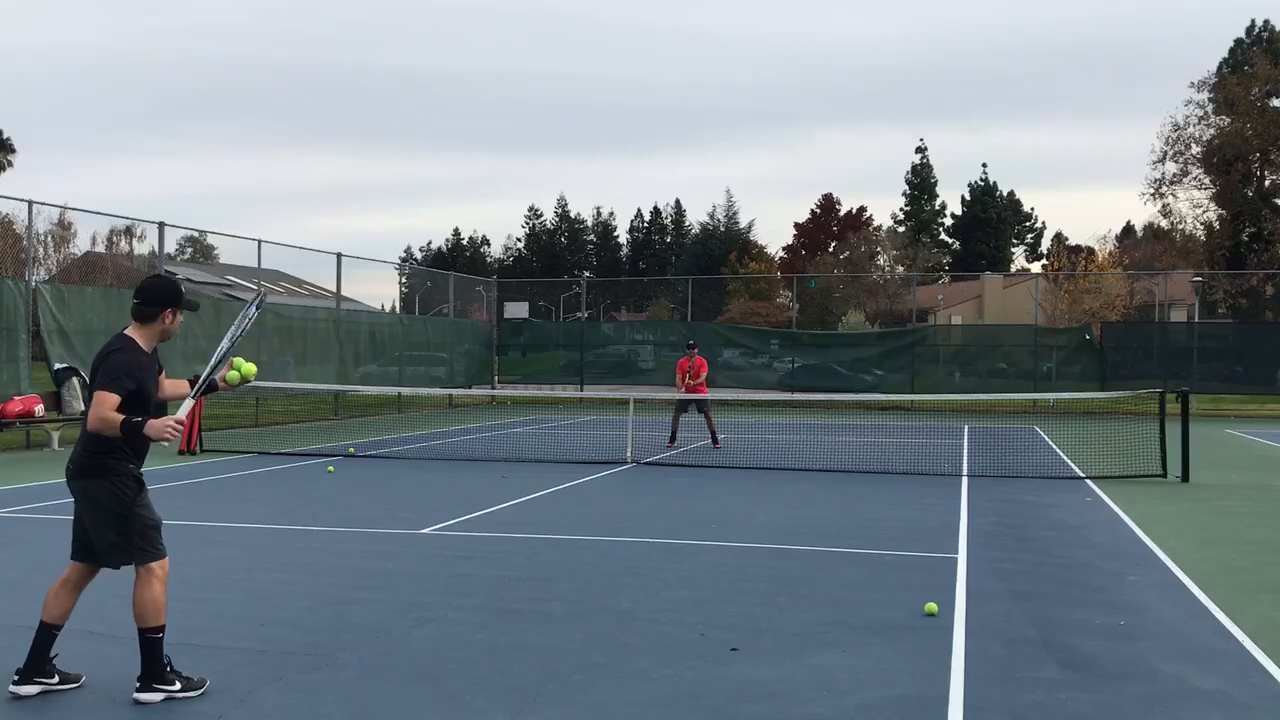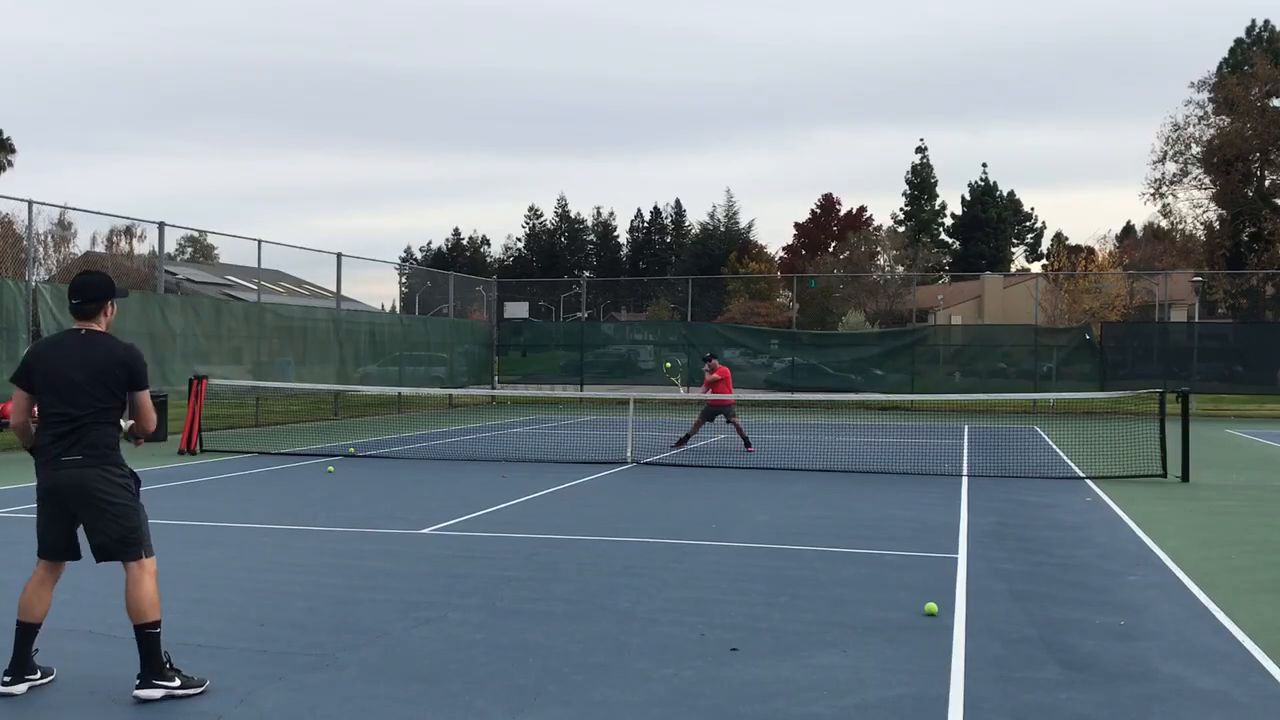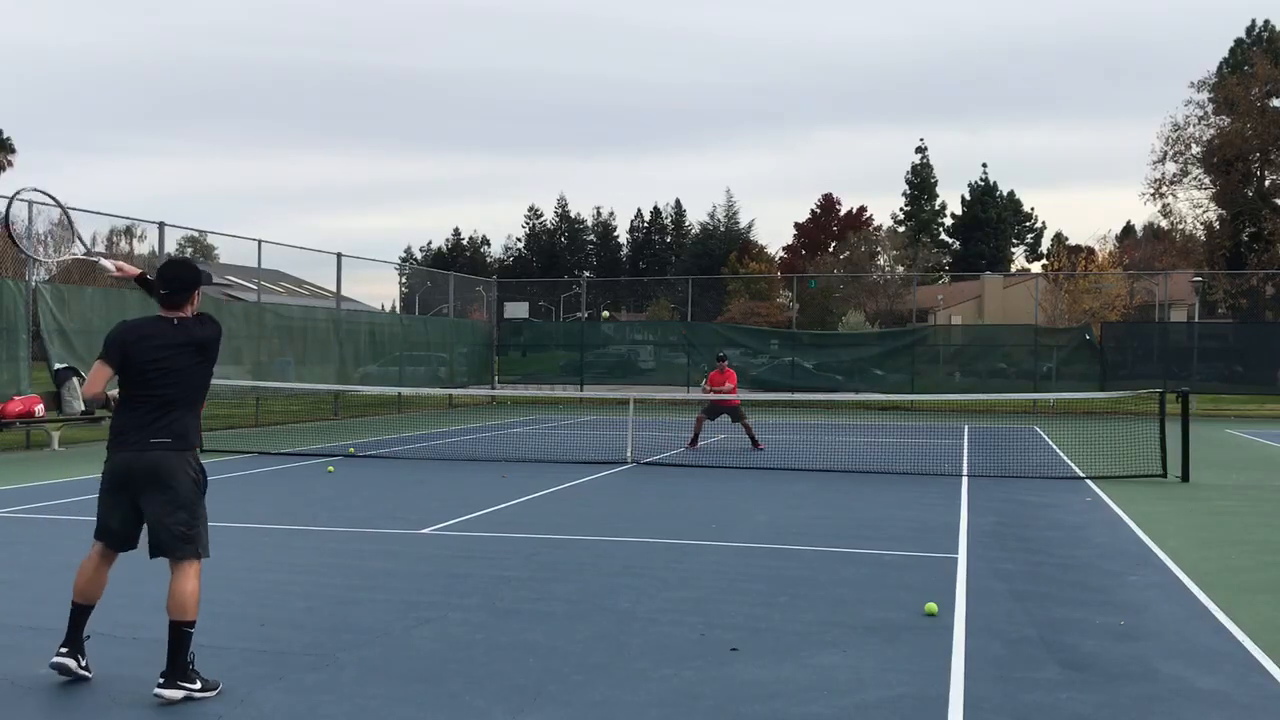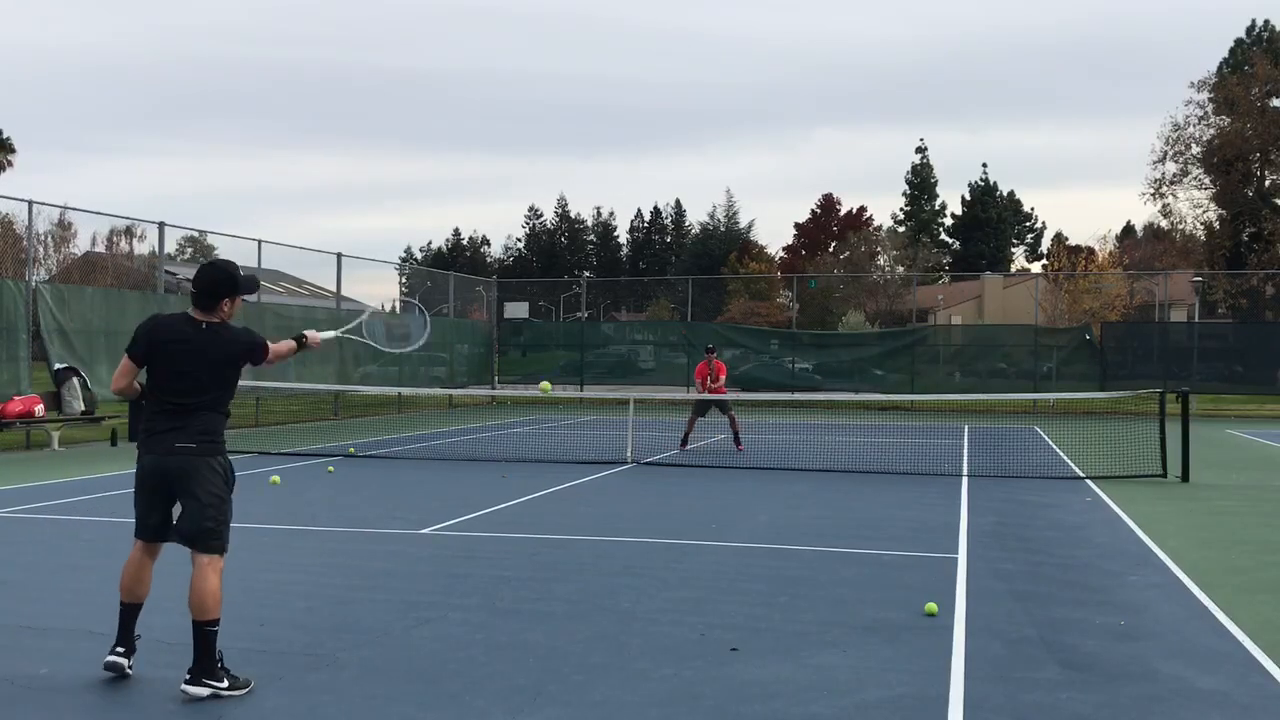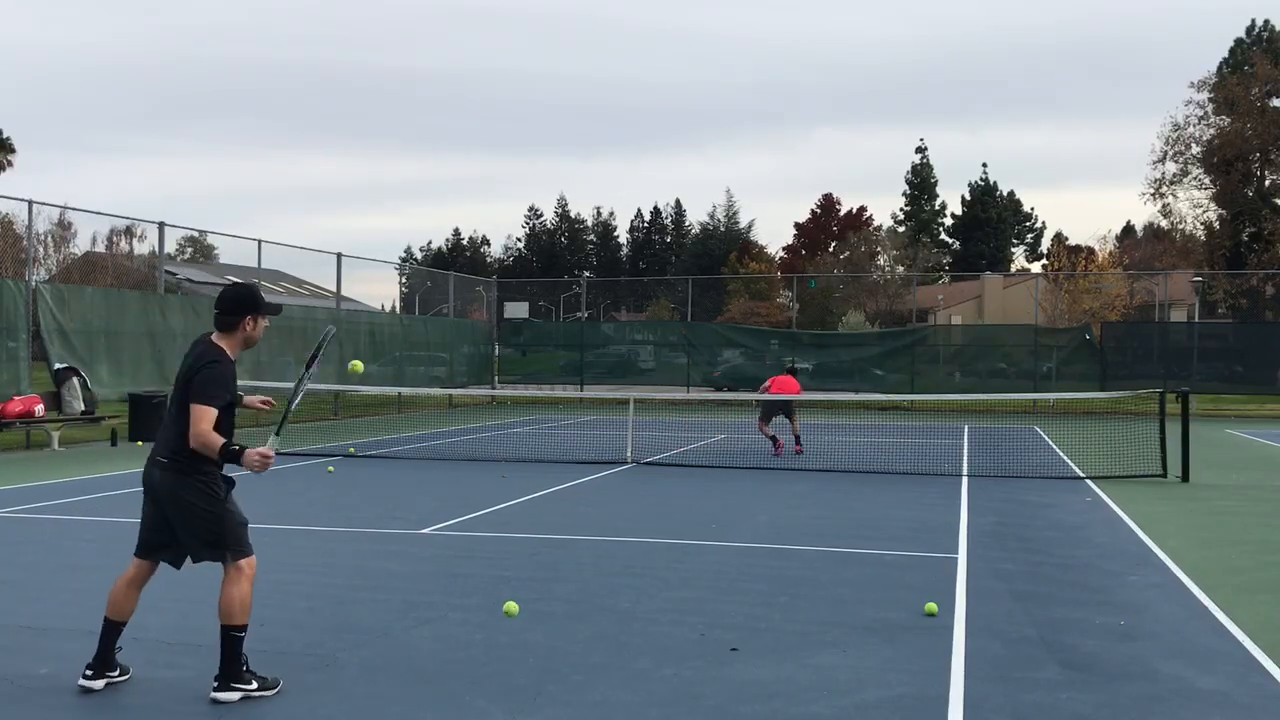
dt=1s
person 1, frame 1
left shoulder: (143, 351)
right shoulder: (123, 357)
left elbow: (161, 389)
right elbow: (98, 418)
left wrist: (212, 383)
right wrist: (145, 427)
left hip: (97, 474)
right hip: (109, 476)
left knee: (82, 568)
right knee: (153, 567)
left ankle: (34, 670)
right ankle: (155, 676)
person 1, frame 2
left shoulder: (39, 350)
right shoulder: (124, 355)
right elbow: (148, 423)
right wrist: (130, 433)
left hip: (52, 473)
right hip: (100, 472)
left knee: (48, 567)
right knee: (141, 565)
right ankle: (154, 672)
person 1, frame 3
left shoulder: (126, 333)
right shoulder: (207, 332)
left elbow: (91, 393)
right elbow: (191, 313)
left wrist: (119, 398)
right wrist: (139, 276)
left hip: (124, 456)
right hip: (175, 461)
left knee: (103, 551)
right knee: (186, 564)
left ankle: (71, 647)
right ankle: (177, 674)
person 1, frame 4
left shoulder: (155, 328)
right shoulder: (235, 342)
left elbow: (120, 385)
right elbow: (271, 352)
right wrist: (303, 340)
left hip: (153, 454)
right hip: (200, 460)
left knee: (145, 547)
right knee: (208, 560)
left ankle: (122, 645)
right ankle: (204, 670)
person 1, frame 5
left shoulder: (208, 347)
right shoulder: (216, 368)
right elbow: (200, 437)
left wrist: (239, 400)
right wrist: (239, 455)
left hip: (161, 472)
right hip: (191, 478)
left knee: (142, 565)
right knee: (241, 565)
left ankle: (100, 664)
right ankle: (232, 676)
